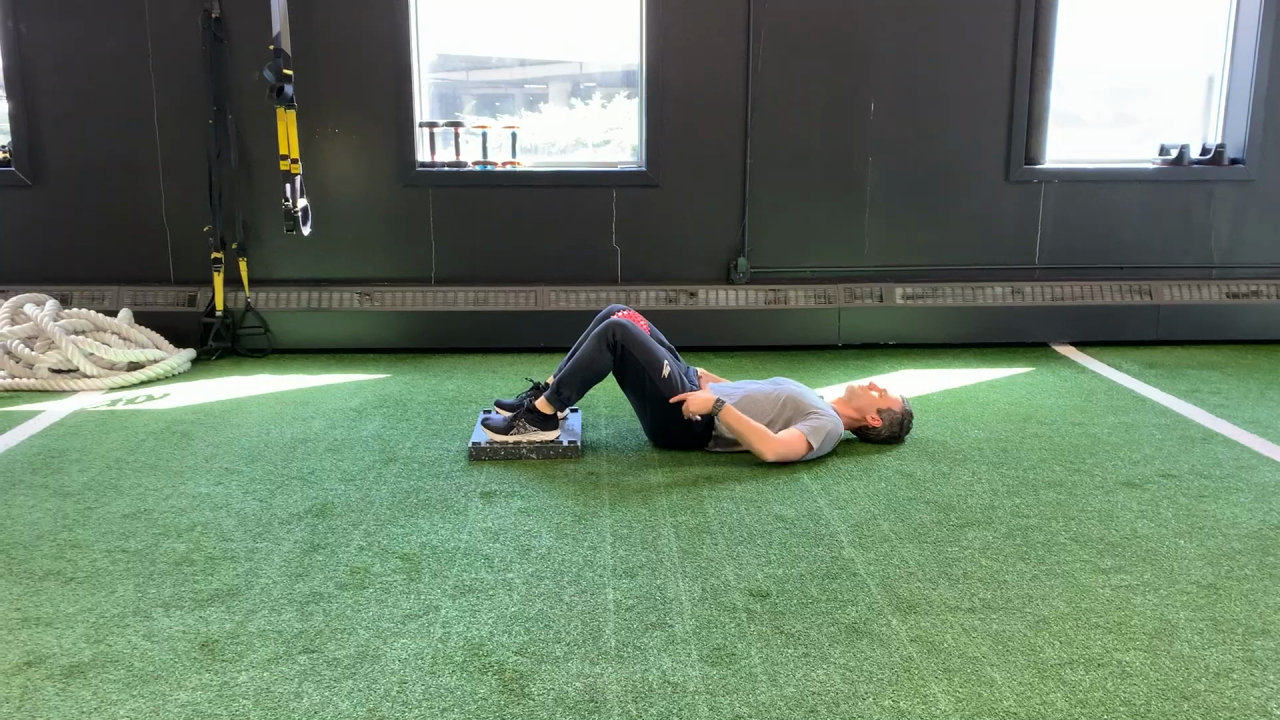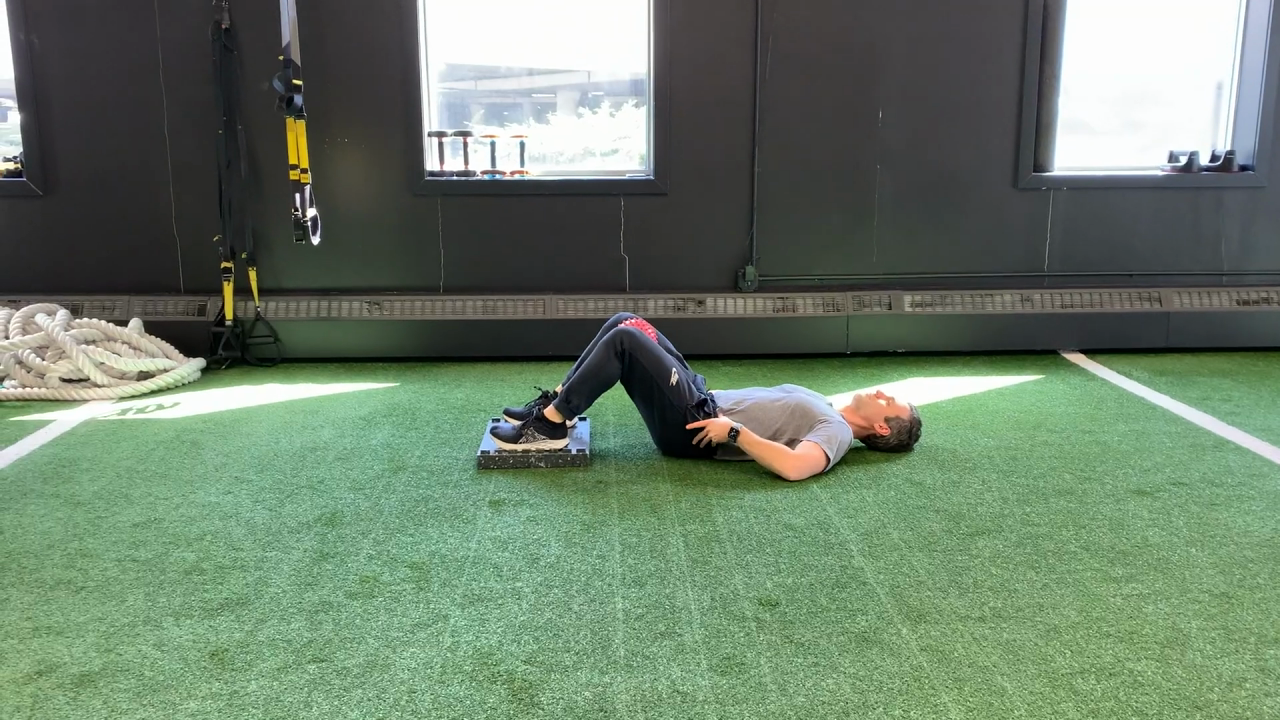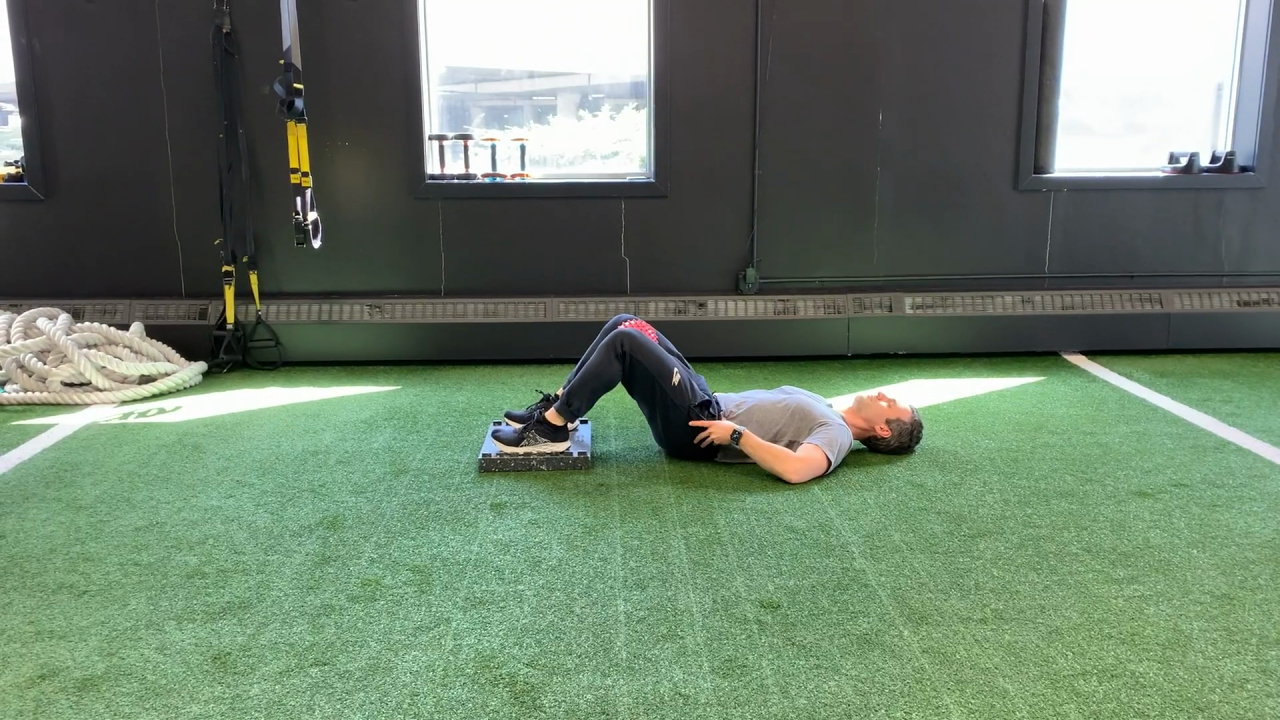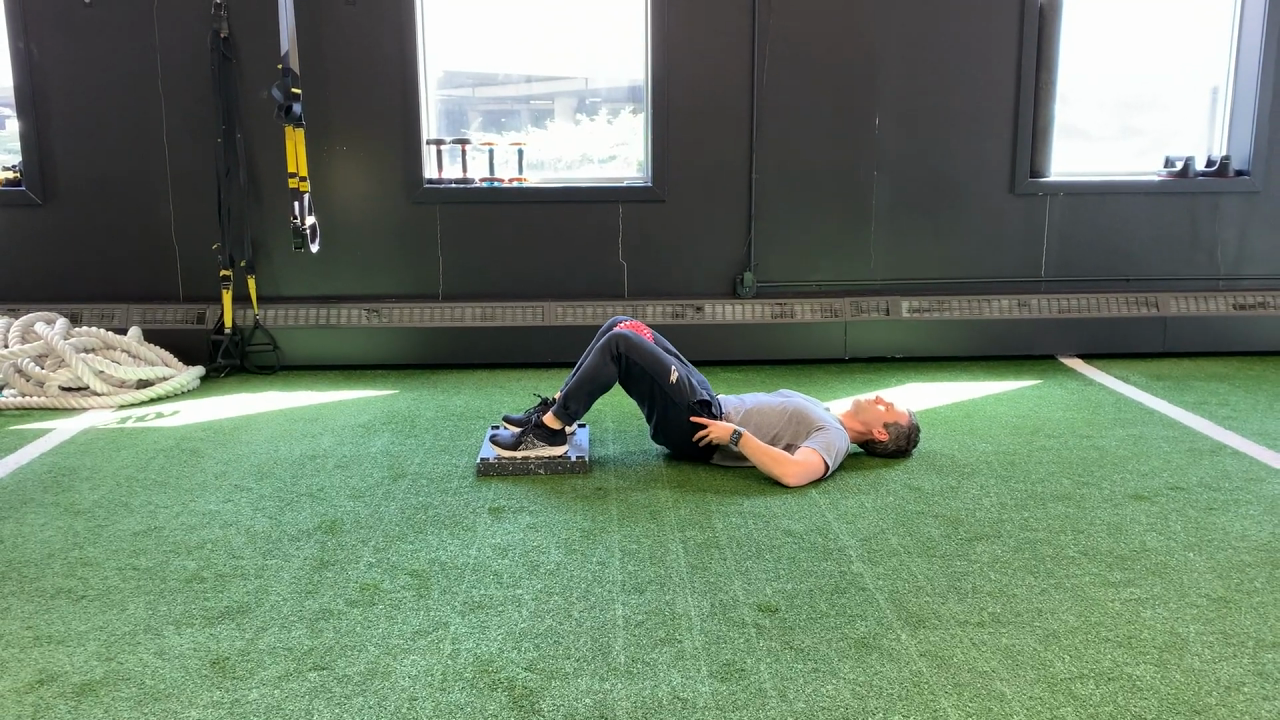
dt=0.5s
person 1, frame 1
left shoulder: (826, 425)
right shoulder: (815, 404)
left elbow: (770, 449)
left wrist: (715, 405)
right wrist: (700, 375)
left hip: (689, 423)
right hip: (696, 396)
left knee: (616, 332)
right knee: (618, 315)
left ankle: (541, 417)
right ankle: (545, 394)
person 1, frame 2
left shoulder: (836, 432)
right shoulder: (823, 410)
left elbow: (793, 467)
left wrist: (734, 431)
left hip: (694, 425)
right hip: (706, 403)
left knee: (624, 339)
right knee: (626, 323)
left ankle: (549, 424)
right ankle: (555, 402)
person 1, frame 3
left shoulder: (836, 435)
right shoulder: (824, 412)
left elbow: (794, 469)
left wrist: (736, 434)
left hip: (696, 426)
right hip: (708, 405)
left knee: (624, 341)
right knee: (626, 325)
left ankle: (551, 428)
right ankle: (556, 406)
person 1, frame 4
left shoulder: (834, 439)
right shoulder: (823, 417)
left elbow: (792, 473)
left wrist: (736, 434)
left hip: (699, 429)
right hip: (710, 406)
left knee: (620, 342)
right knee: (623, 326)
left ankle: (549, 432)
right ankle: (555, 409)
